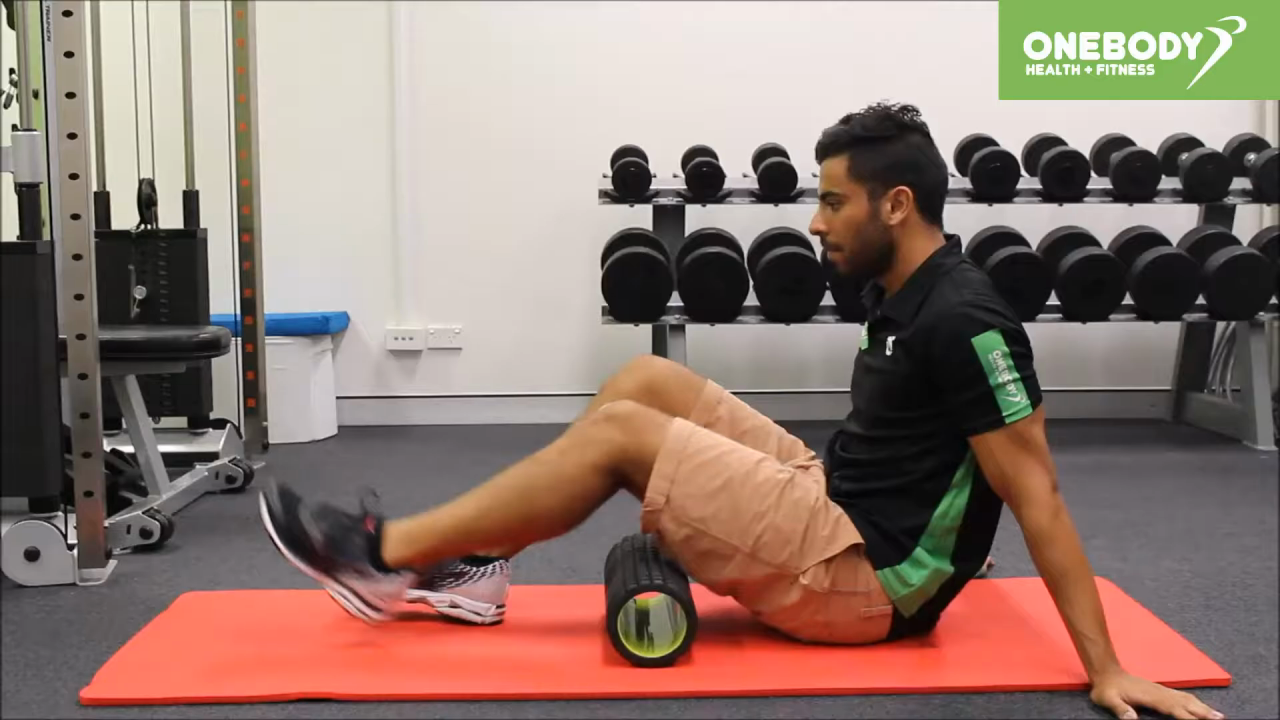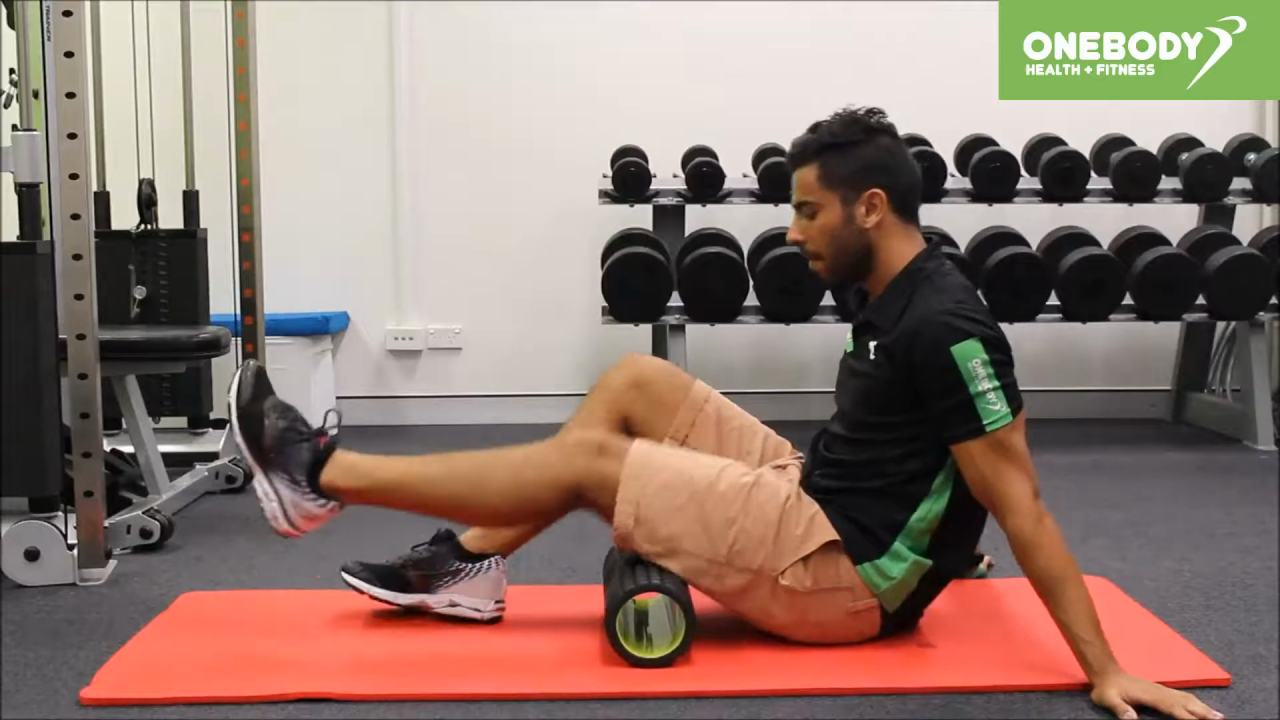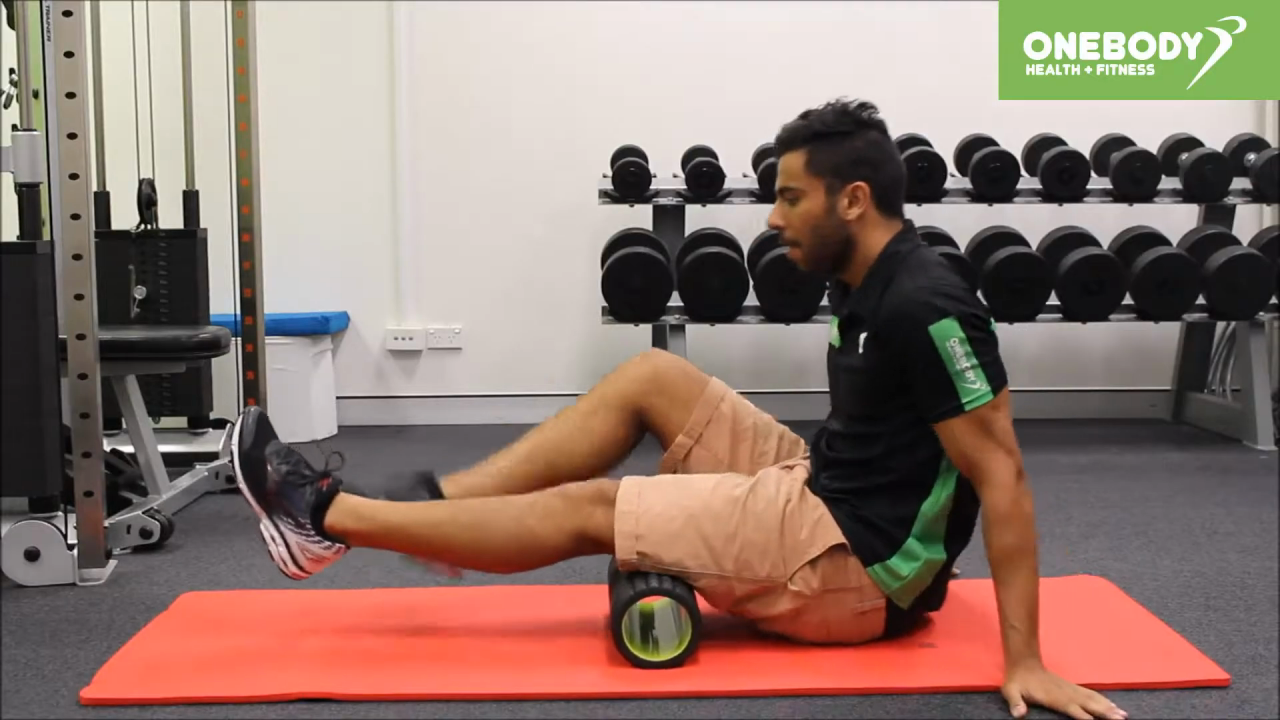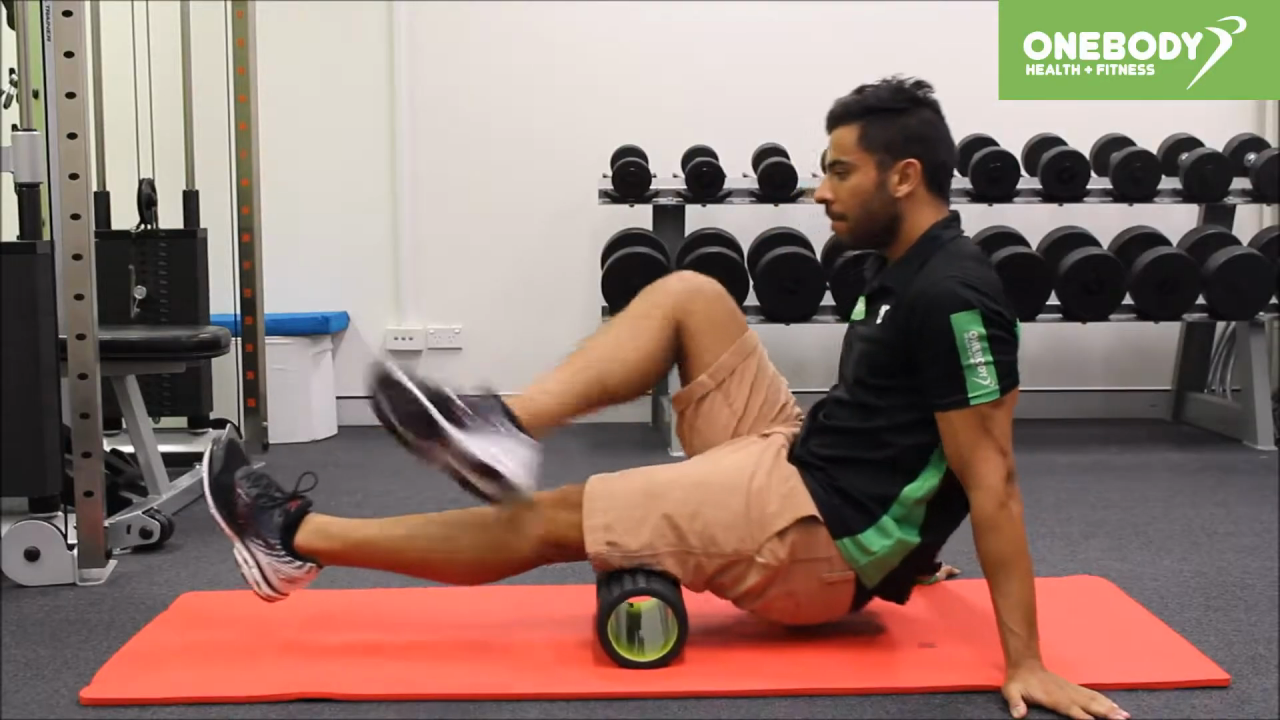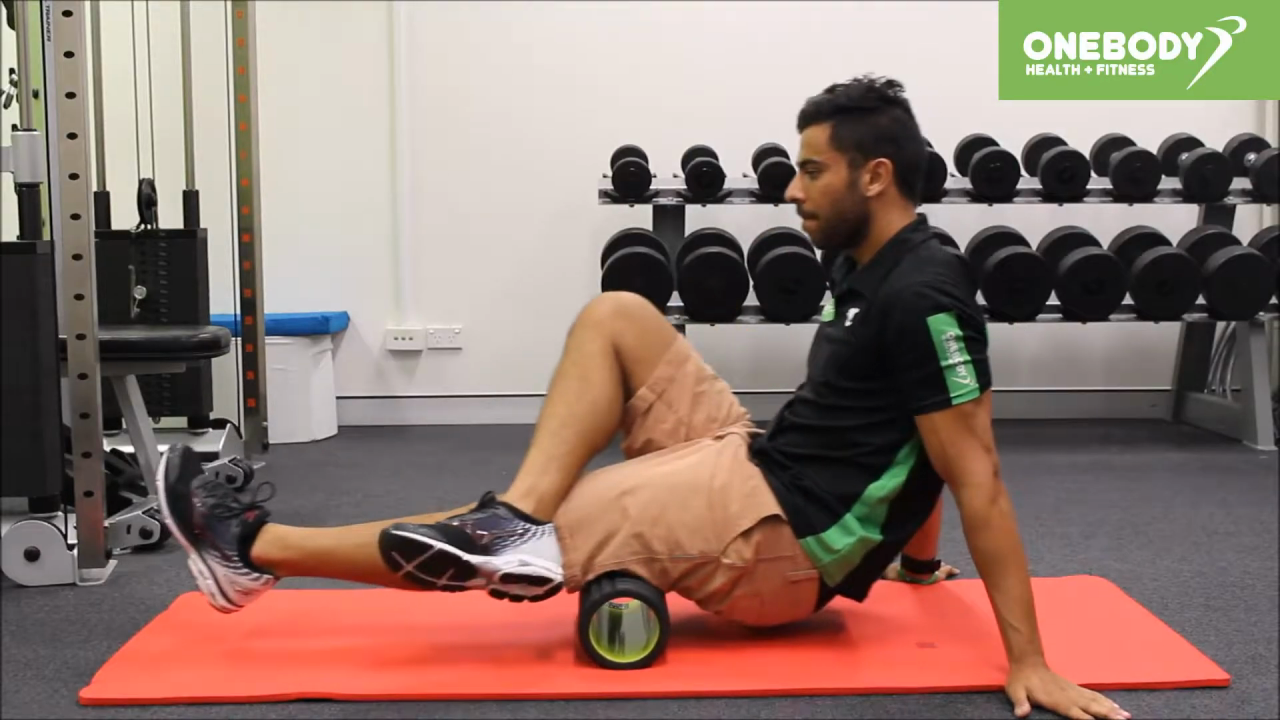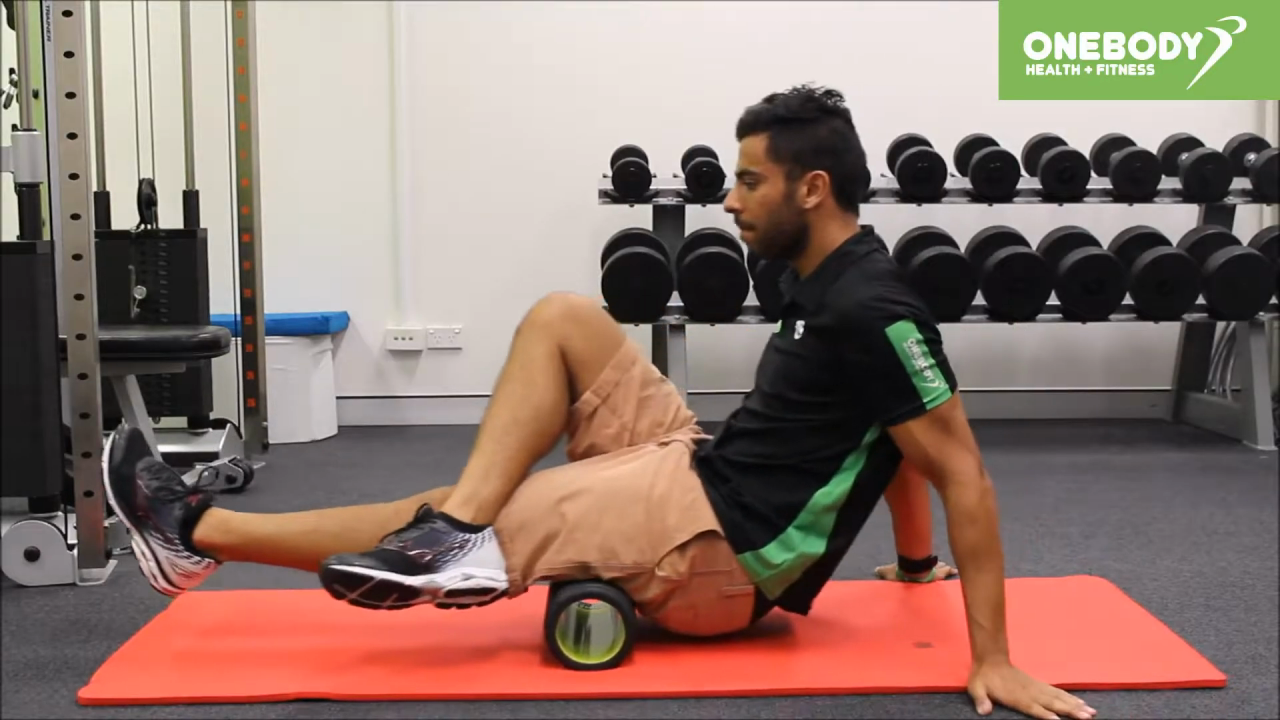
dt=0.4s
person 1, frame 1
left shoulder: (961, 322)
right shoulder: (904, 292)
left elbow: (1037, 496)
right wrist: (941, 542)
left hip: (855, 577)
right hip: (836, 508)
left knee: (620, 430)
right knee: (646, 381)
left ankle: (382, 555)
right ankle: (471, 567)
person 1, frame 2
left shoulder: (940, 325)
right shoulder: (892, 293)
left elbow: (1020, 502)
right elbow: (938, 463)
right wrist: (934, 538)
left hip: (837, 571)
right hip: (818, 503)
left knee: (581, 466)
right knee: (637, 383)
left ankle: (320, 473)
right ankle: (467, 565)
person 1, frame 3
left shoulder: (923, 307)
right shoulder: (869, 282)
left elbow: (1000, 480)
left hip: (846, 566)
right hip: (818, 494)
left knee: (581, 510)
right knee: (652, 378)
left ankle: (325, 517)
right ankle: (449, 504)
person 1, frame 4
left shoulder: (950, 296)
right shoulder: (907, 270)
left elbow: (992, 480)
right elbow: (921, 436)
right wrist: (909, 539)
left hip: (812, 536)
right hip: (796, 469)
left knee: (535, 520)
right knee: (687, 296)
left ankle: (297, 539)
right ankle: (507, 428)
person 1, frame 5
left shoulder: (920, 299)
right shoulder: (876, 272)
left elbow: (977, 477)
right elbow: (917, 442)
right wrist: (916, 557)
left hip: (773, 540)
right hip: (755, 471)
left knee: (536, 528)
right knee: (615, 317)
left ankle: (255, 549)
right ankle: (514, 526)
person 1, frame 6
left shoulder: (868, 310)
right shoulder: (830, 282)
left elbow: (963, 476)
right elbow: (899, 442)
right wrist: (911, 560)
left hip: (714, 552)
right hip: (700, 477)
left knee: (449, 515)
right knee: (563, 320)
left ankle: (199, 530)
right ankle: (451, 537)
